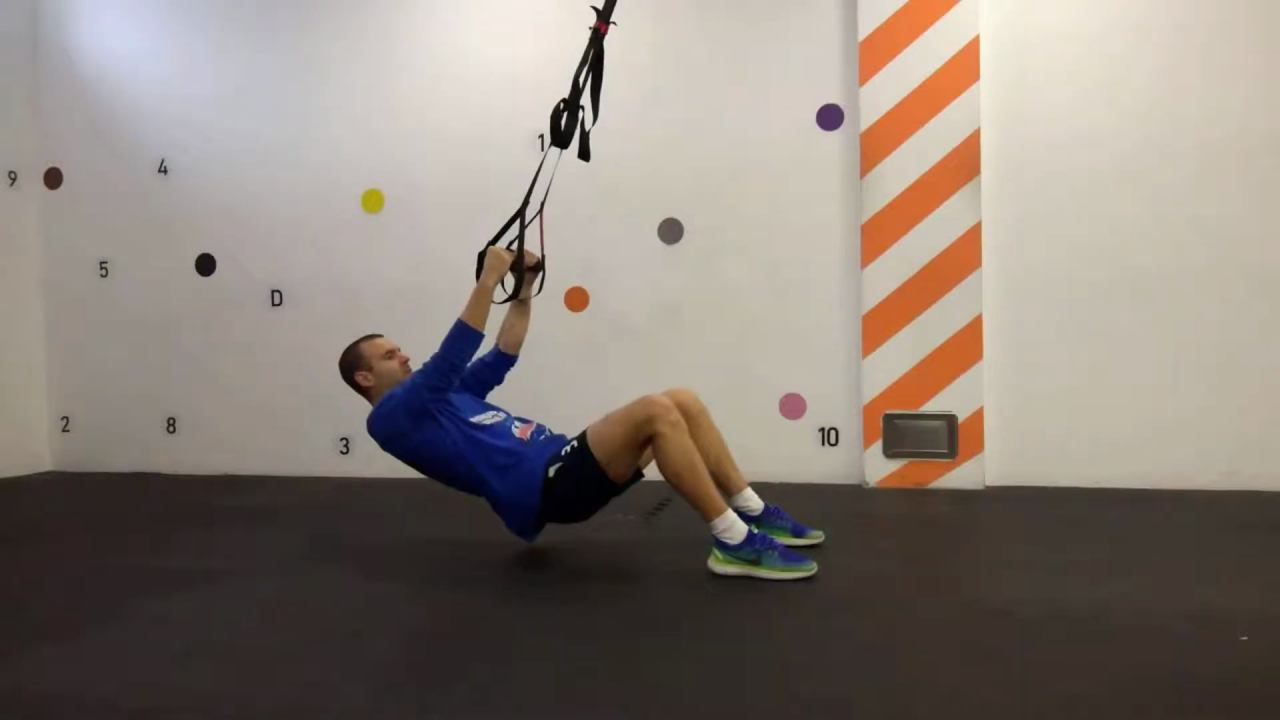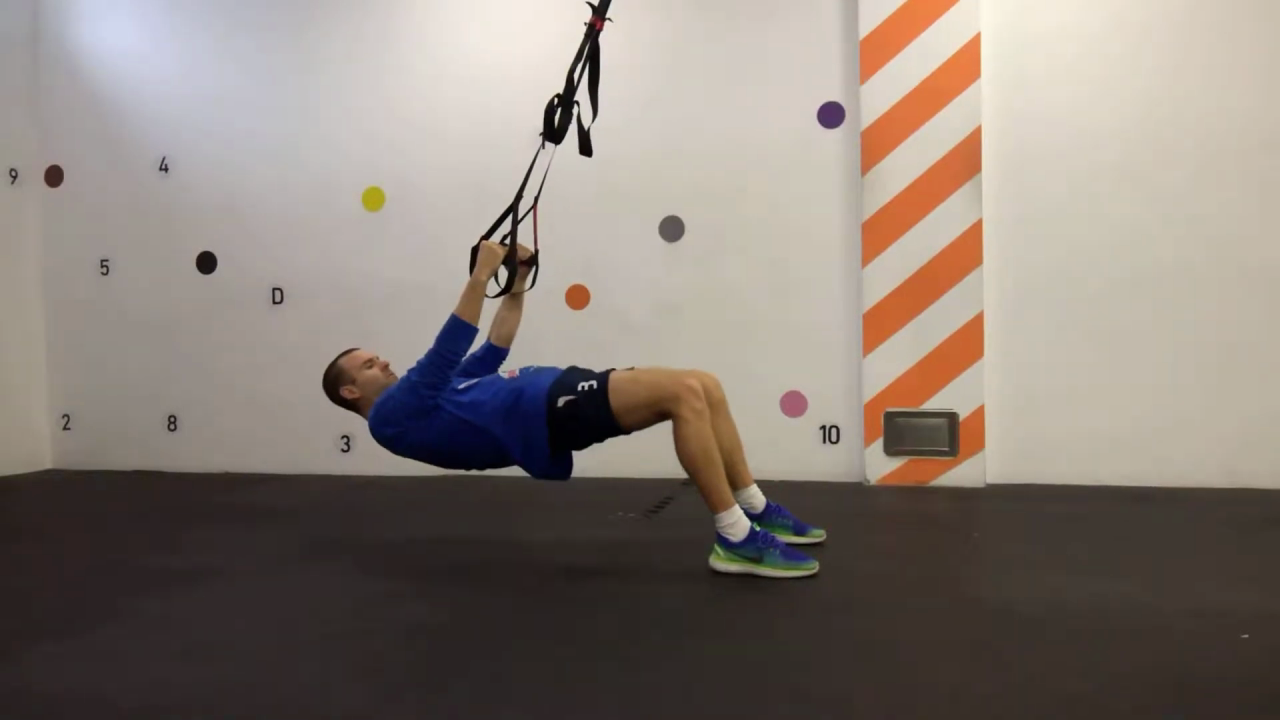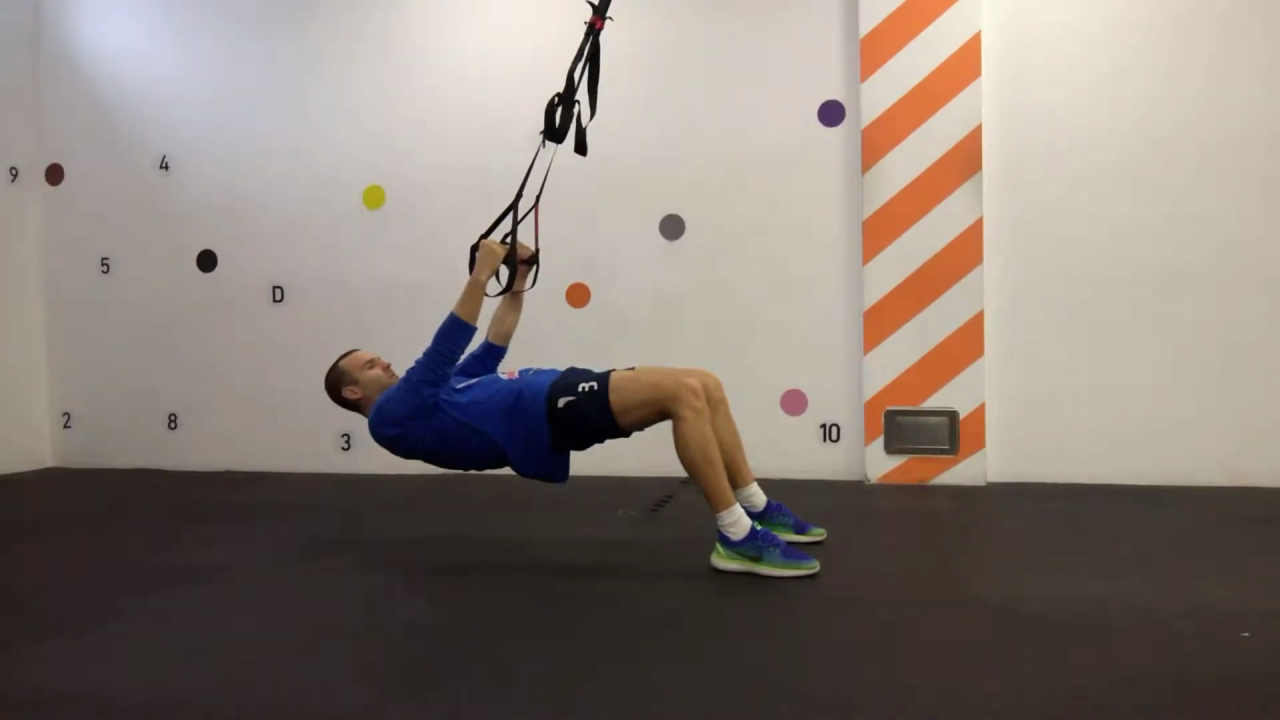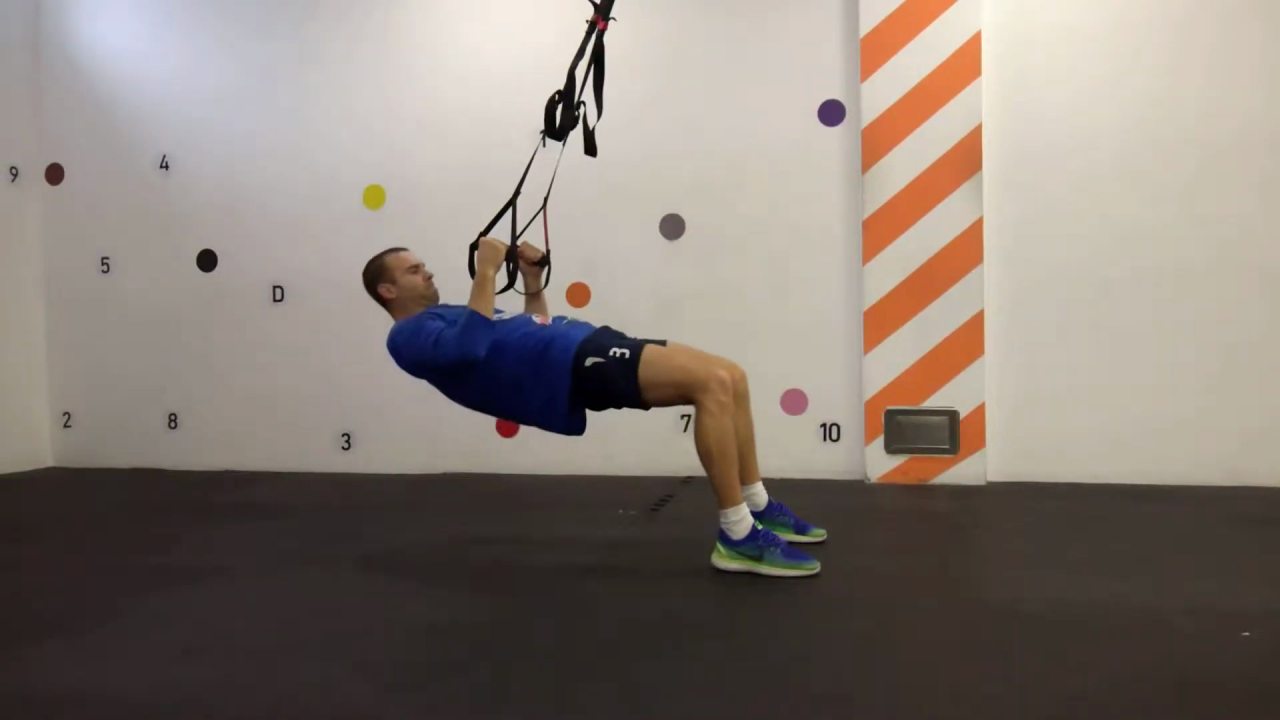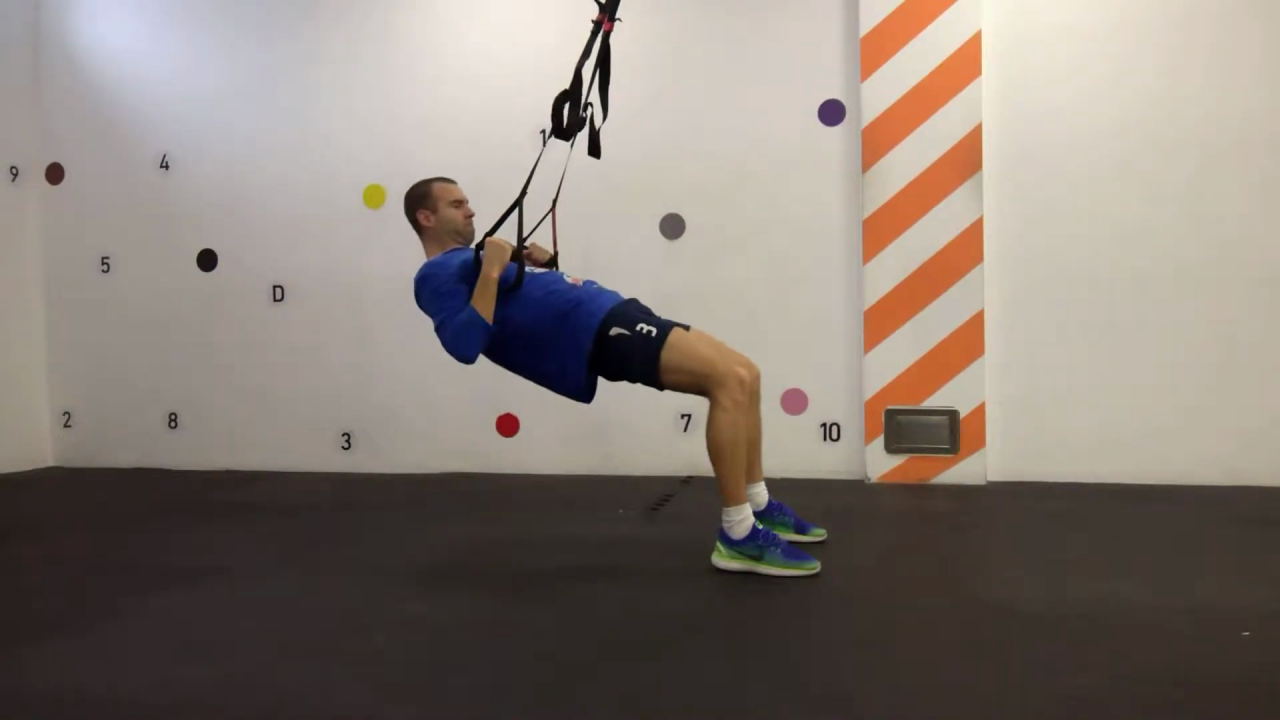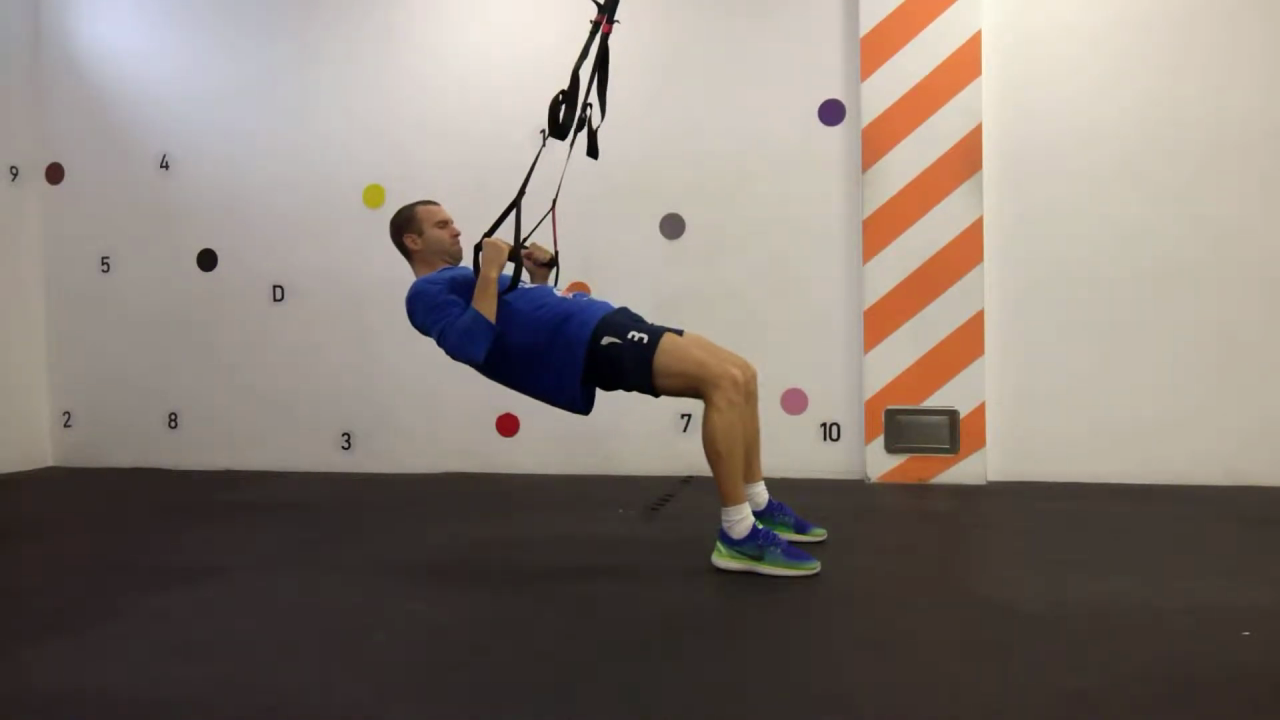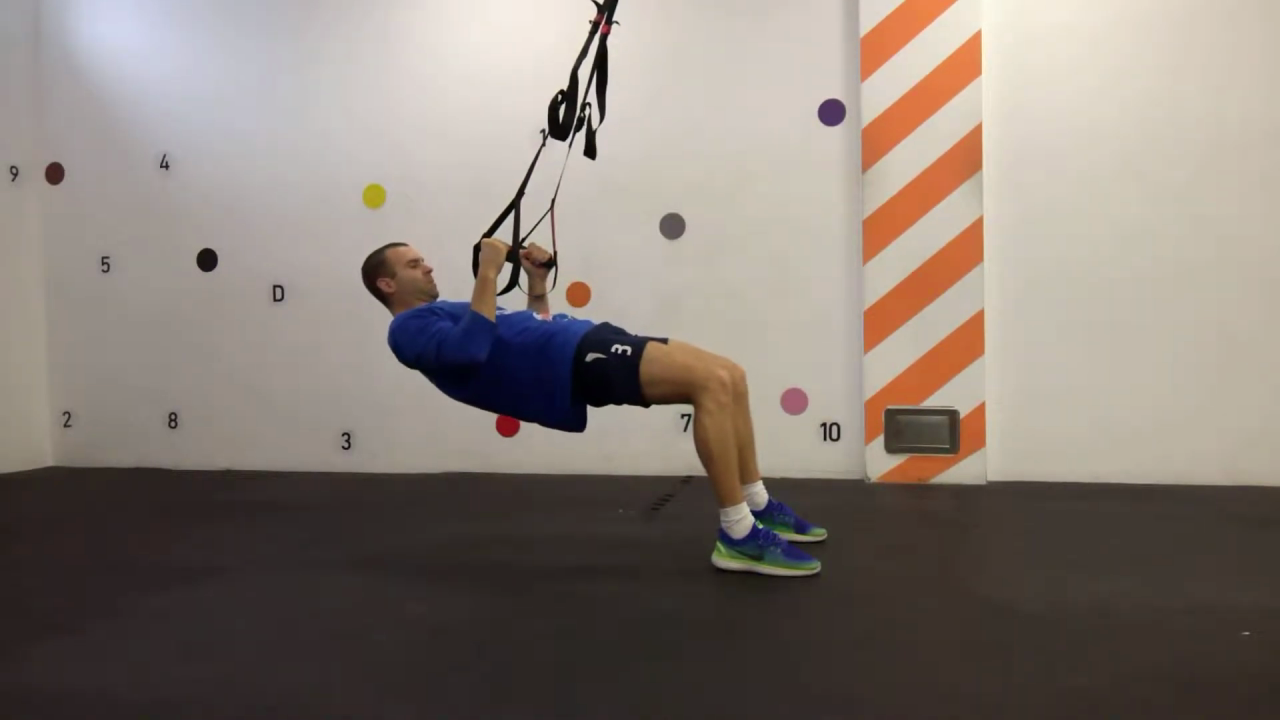
dt=0.7s
person 1, frame 1
left shoulder: (438, 398)
right shoulder: (392, 419)
left elbow: (500, 360)
right elbow: (449, 361)
left wrist: (523, 290)
right wrist: (486, 283)
left hip: (557, 465)
right hip: (543, 487)
left knee: (681, 401)
right knee: (655, 411)
left ankle: (756, 514)
right ankle: (735, 542)
person 1, frame 2
left shoulder: (425, 397)
right shoulder: (392, 419)
left elbow: (491, 353)
right elbow: (442, 356)
left wrist: (516, 284)
right wrist: (480, 277)
left hip: (556, 396)
right hip: (547, 412)
left knee: (703, 387)
right knee: (686, 393)
left ankle: (757, 510)
right ankle: (736, 539)
person 1, frame 3
left shoulder: (428, 395)
right shoulder: (391, 420)
left elbow: (490, 350)
right elbow: (442, 353)
left wrist: (517, 282)
right wrist: (480, 275)
left hip: (557, 395)
right hip: (547, 415)
left knee: (704, 386)
right knee: (685, 393)
left ankle: (757, 509)
right ankle: (737, 537)
person 1, frame 4
left shoulder: (439, 317)
right shoulder: (408, 337)
right elbow: (469, 348)
left wrist: (531, 282)
right wrist: (485, 272)
left hip: (583, 345)
right hip: (570, 364)
left knee: (730, 378)
right knee: (715, 384)
left ankle: (758, 508)
right ankle: (738, 536)
person 1, frame 5
left shoulder: (463, 264)
right shoulder: (438, 275)
right elbow: (465, 345)
left wrist: (539, 270)
right wrist: (491, 271)
left hip: (607, 315)
right hip: (591, 331)
left knee: (743, 376)
right knee: (730, 381)
left ankle: (758, 506)
right ankle: (739, 535)
person 1, frame 6
left shoulder: (454, 283)
right shoulder: (427, 294)
right elbow: (469, 345)
left wrist: (538, 276)
right wrist: (489, 271)
left hip: (599, 326)
right hip: (585, 342)
left knee: (739, 375)
right knee: (725, 381)
left ankle: (758, 506)
right ankle: (738, 536)
person 1, frame 7
left shoulder: (436, 315)
right shoulder: (409, 329)
right elbow: (471, 348)
left wrist: (537, 283)
right wrist: (487, 272)
left hip: (583, 343)
right hip: (572, 361)
left knee: (730, 377)
right knee: (714, 383)
left ankle: (758, 508)
right ankle: (738, 535)
